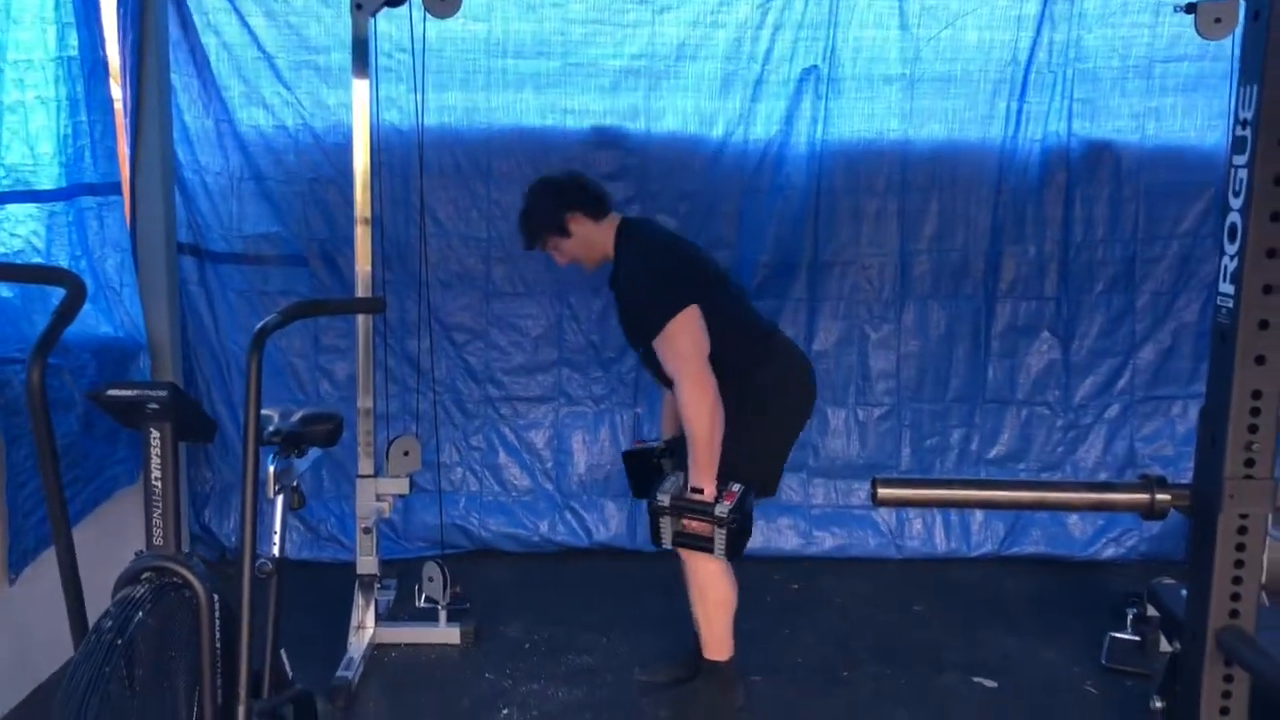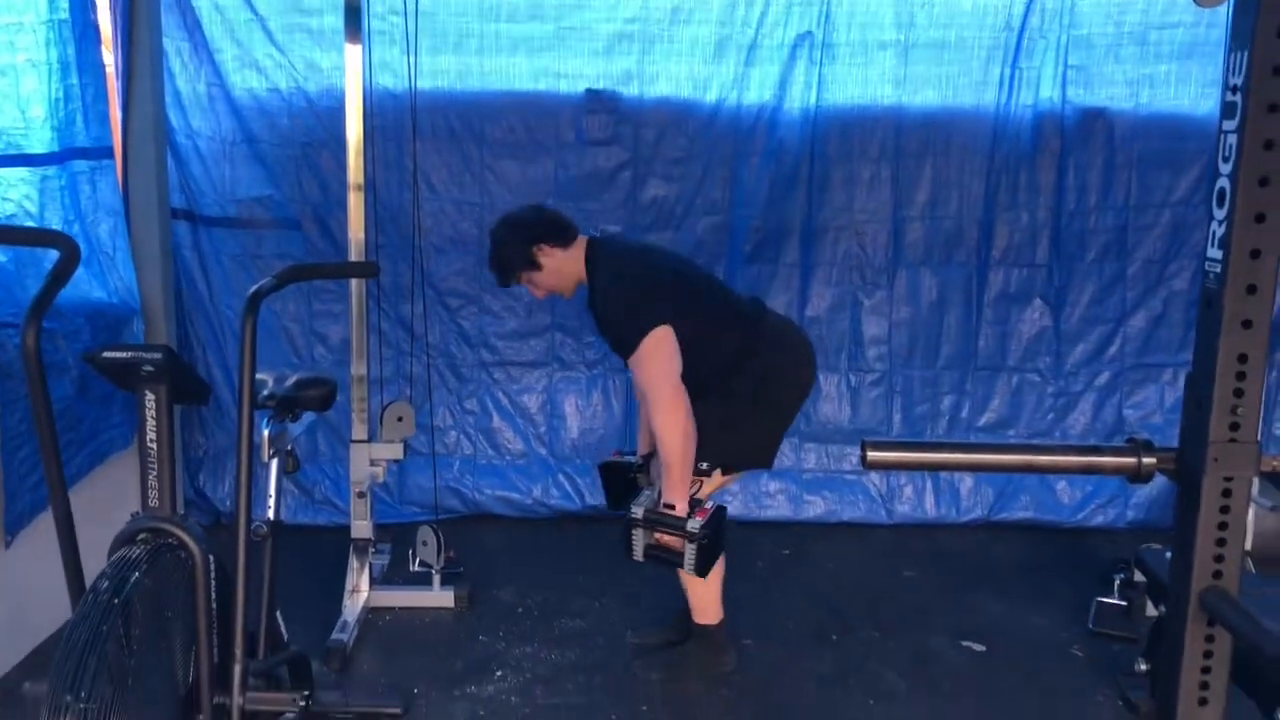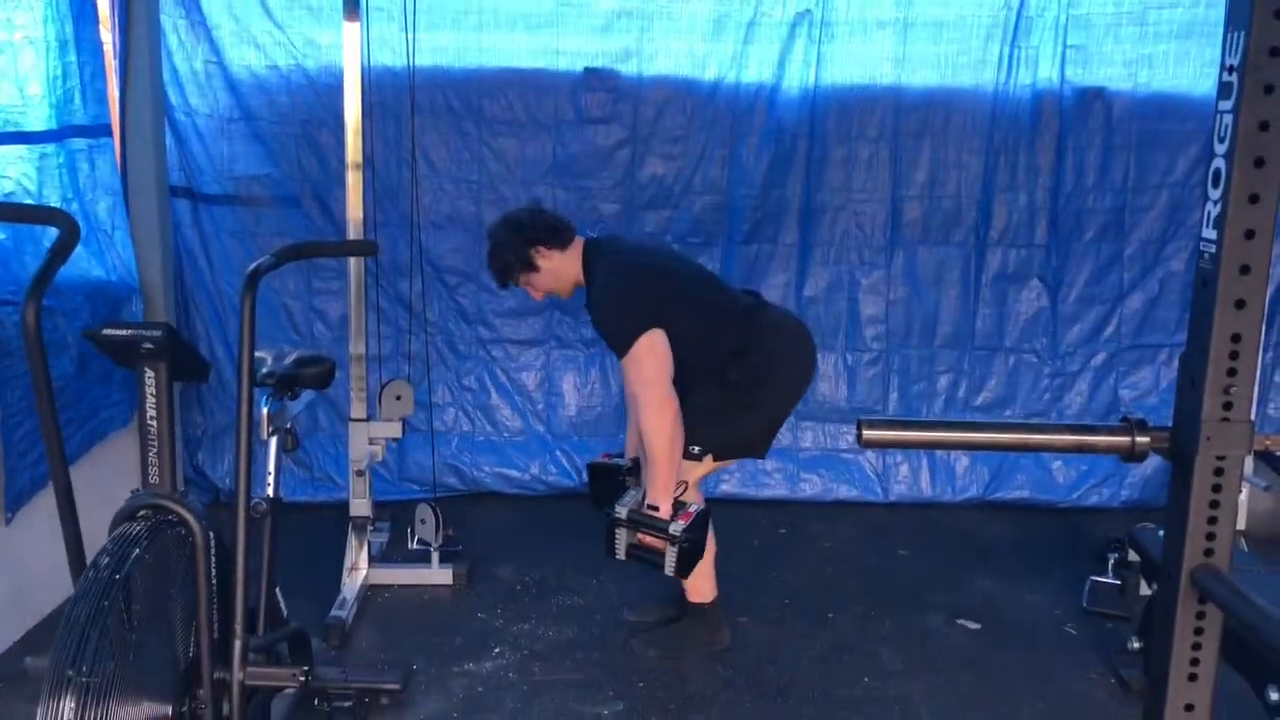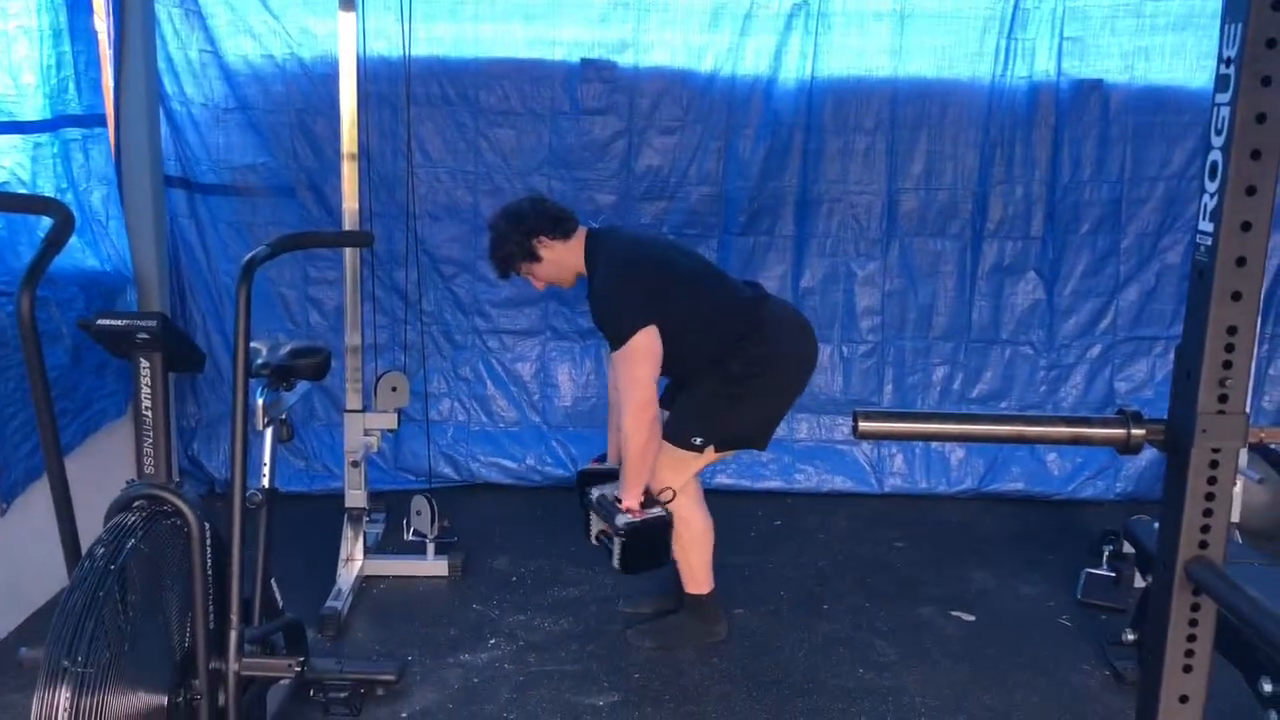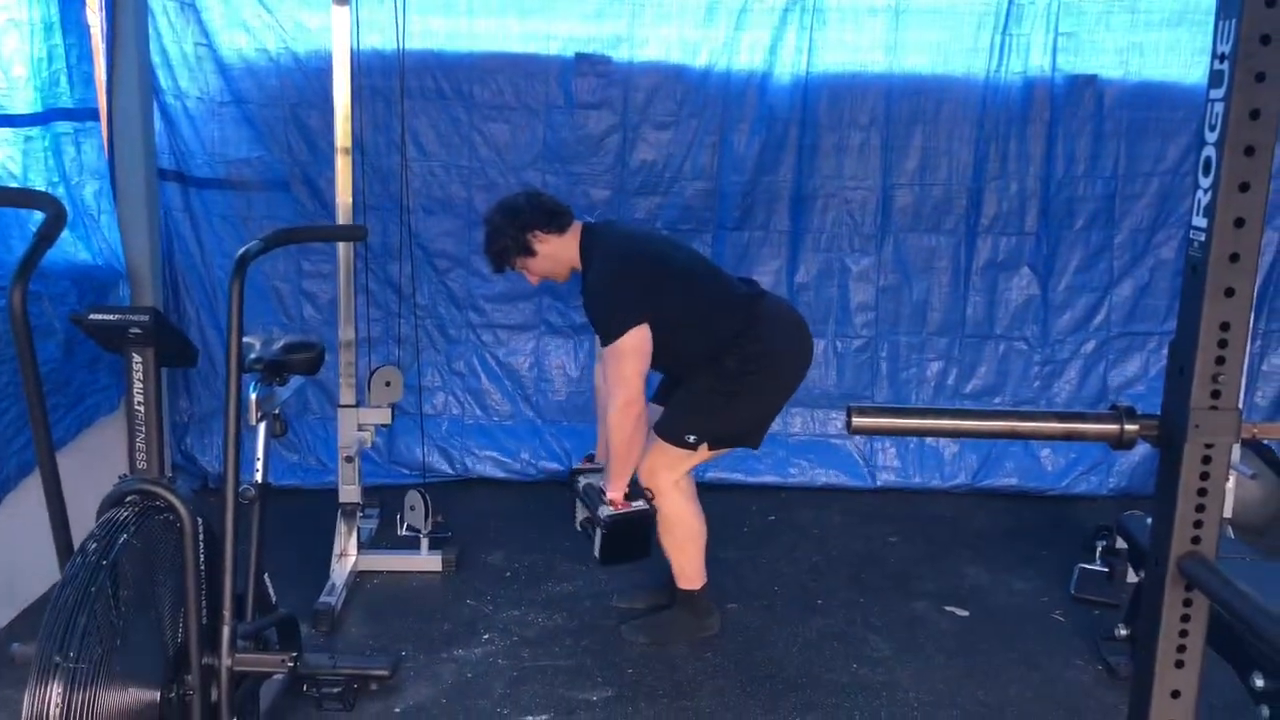
dt=0.4s
person 1, frame 1
left shoulder: (643, 269)
right shoulder: (640, 250)
left elbow: (695, 381)
right elbow: (677, 366)
left wrist: (703, 483)
right wrist: (669, 442)
left hip: (767, 391)
right hip: (761, 382)
right ankle: (707, 654)
person 1, frame 2
left shoulder: (618, 290)
right shoulder: (614, 265)
left elbow: (669, 403)
right elbow: (652, 375)
left wrist: (675, 500)
right wrist: (645, 452)
left hip: (769, 372)
right hip: (758, 360)
left knee: (683, 500)
right knee: (670, 478)
left ankle: (709, 643)
right ankle: (697, 617)
person 1, frame 3
left shoulder: (615, 291)
right shoulder: (611, 263)
left elbow: (659, 407)
right elbow: (640, 374)
left wrist: (659, 503)
right wrist: (633, 453)
left hip: (769, 363)
right hip: (757, 348)
left knee: (669, 478)
right knee: (664, 466)
left ankle: (704, 621)
right ankle: (692, 595)
person 1, frame 4
left shoulder: (616, 281)
right shoulder: (611, 255)
left elbow: (641, 405)
right elbow: (621, 369)
left wrist: (630, 496)
right wrist: (615, 457)
left hip: (770, 355)
right hip: (752, 340)
left knee: (666, 472)
right knee: (664, 452)
left ankle: (702, 613)
right ankle: (688, 587)
person 1, frame 5
left shoulder: (611, 277)
right shoulder: (605, 250)
left elbow: (627, 402)
right elbow: (610, 363)
left wrist: (615, 488)
right wrist: (602, 455)
left hip: (765, 353)
right hip: (745, 337)
left knee: (658, 468)
right knee: (653, 446)
left ankle: (694, 608)
right ankle: (681, 581)
